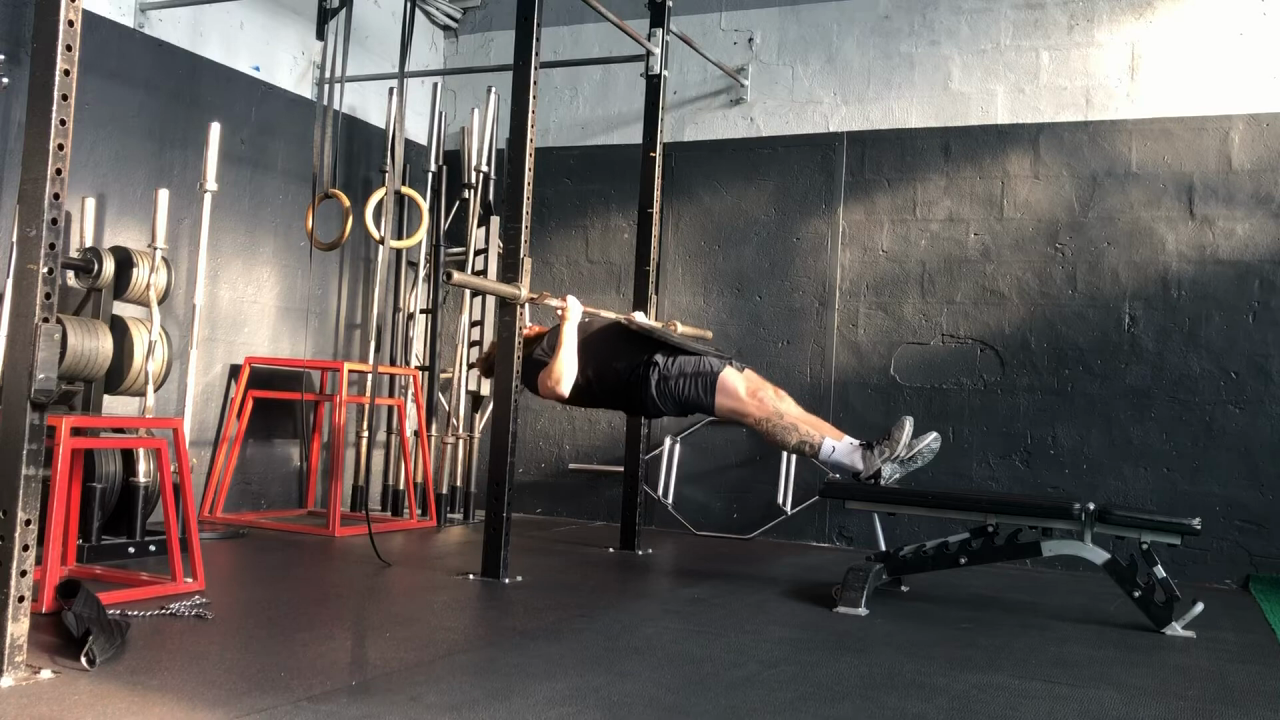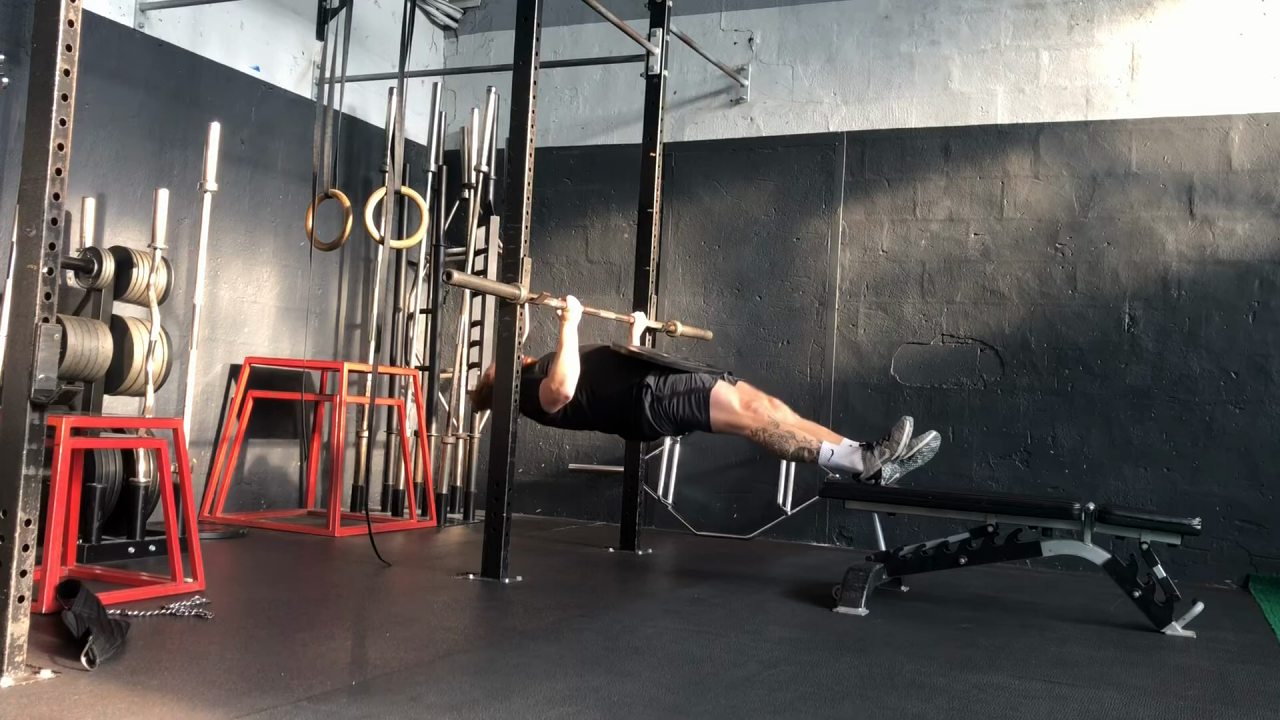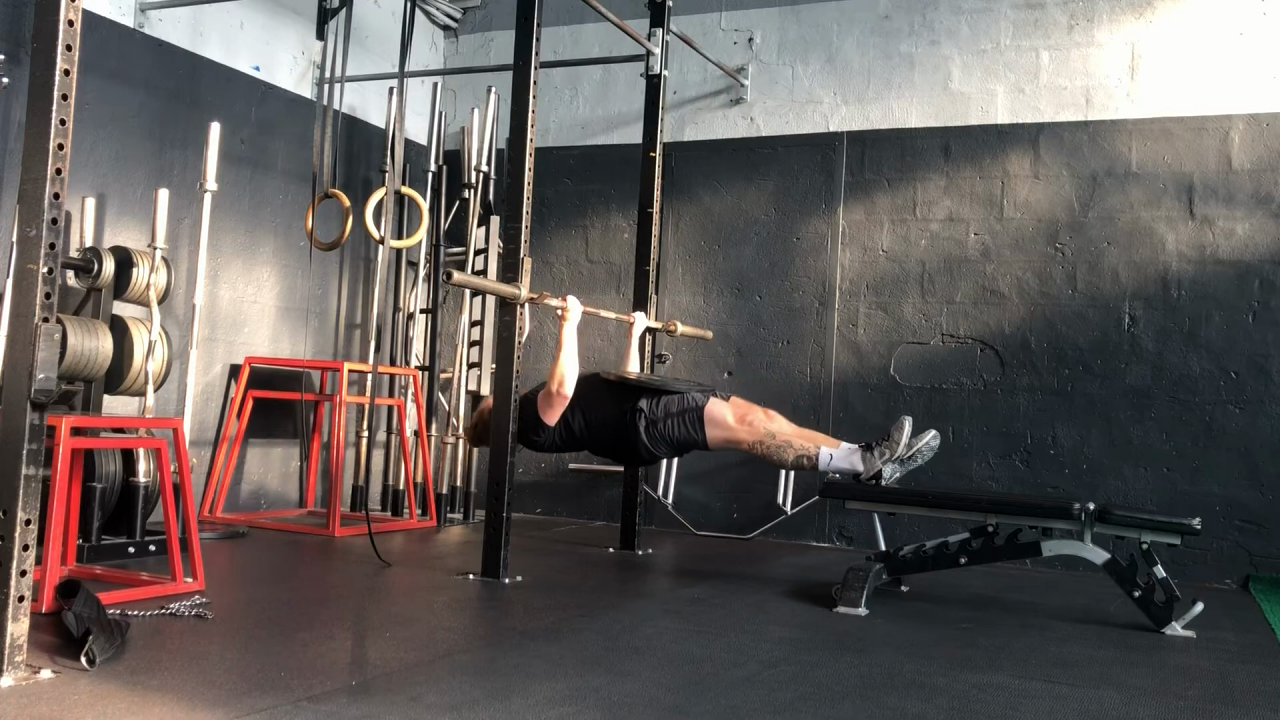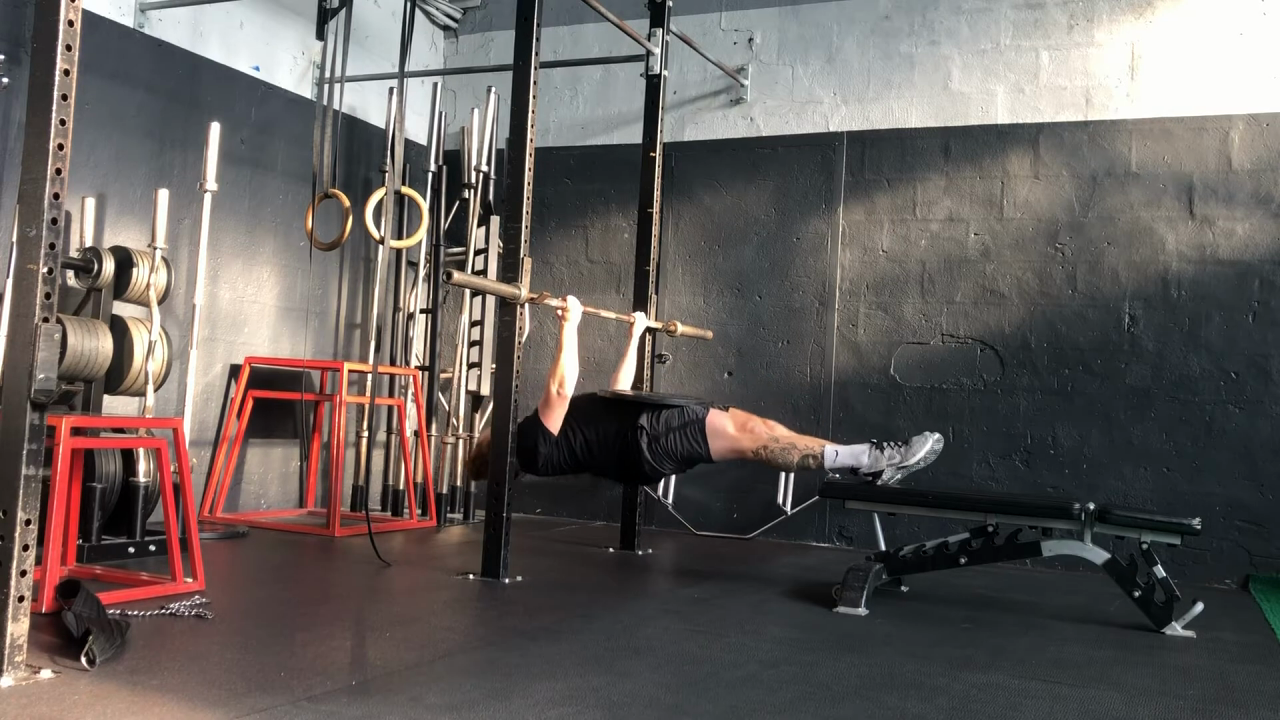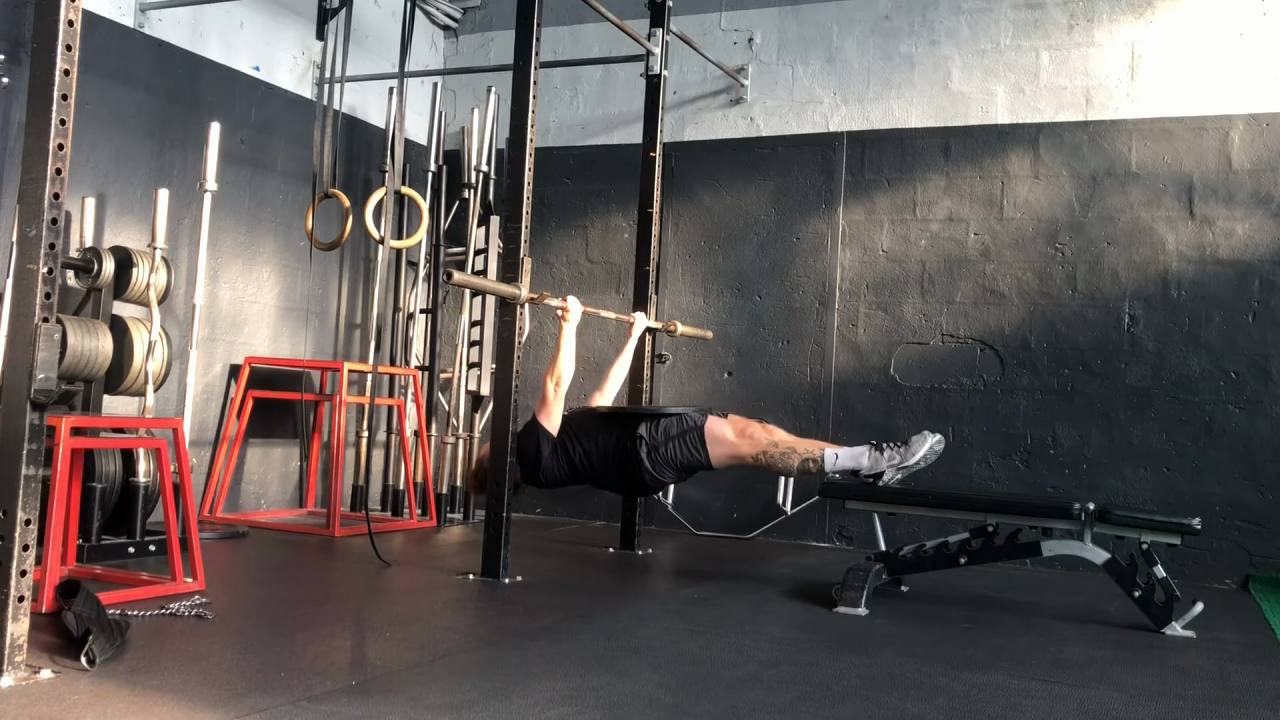
dt=0.4s
person 1, frame 1
left shoulder: (553, 344)
right shoulder: (536, 362)
right elbow: (560, 385)
left wrist: (638, 328)
right wrist: (569, 324)
left hip: (663, 360)
right hip: (652, 375)
left knee: (769, 397)
right knee: (754, 403)
left ankle: (866, 457)
right ankle: (863, 462)
person 1, frame 2
left shoulder: (544, 371)
right shoulder: (532, 390)
right elbow: (563, 388)
left wrist: (635, 334)
right wrist: (568, 324)
left hip: (651, 382)
right hip: (645, 398)
left knee: (763, 406)
right knee: (747, 412)
left ankle: (867, 459)
right ankle: (862, 463)
person 1, frame 3
left shoulder: (537, 406)
right shoulder: (533, 423)
left elbow: (625, 386)
right elbow: (562, 390)
left wrist: (634, 336)
right wrist: (568, 326)
left hip: (644, 408)
right hip: (640, 423)
left knee: (760, 418)
right knee: (744, 426)
left ankle: (868, 460)
right ankle: (864, 463)
person 1, frame 4
left shoulder: (536, 438)
right shoulder: (533, 444)
left elbow: (617, 396)
right elbow: (561, 389)
left wrist: (635, 336)
right wrist: (568, 326)
left hip: (644, 427)
right hip: (642, 439)
left knee: (754, 428)
right knee: (747, 435)
left ankle: (873, 462)
right ankle: (873, 459)
person 1, frame 5
left shoulder: (541, 448)
right shoulder: (534, 453)
left elbow: (603, 395)
right elbow: (556, 386)
left wrist: (633, 337)
right wrist: (568, 325)
left hip: (645, 437)
right hip: (643, 449)
left knee: (755, 432)
right knee: (747, 440)
left ankle: (872, 461)
right ankle: (872, 461)
